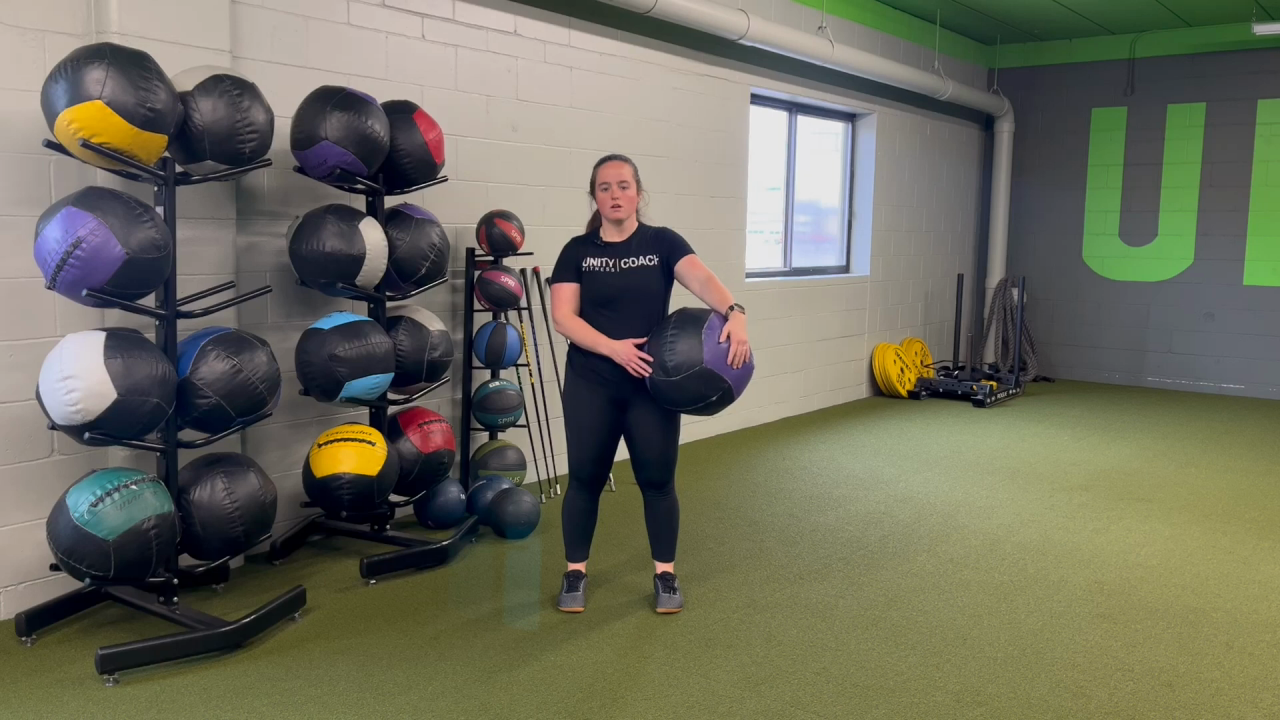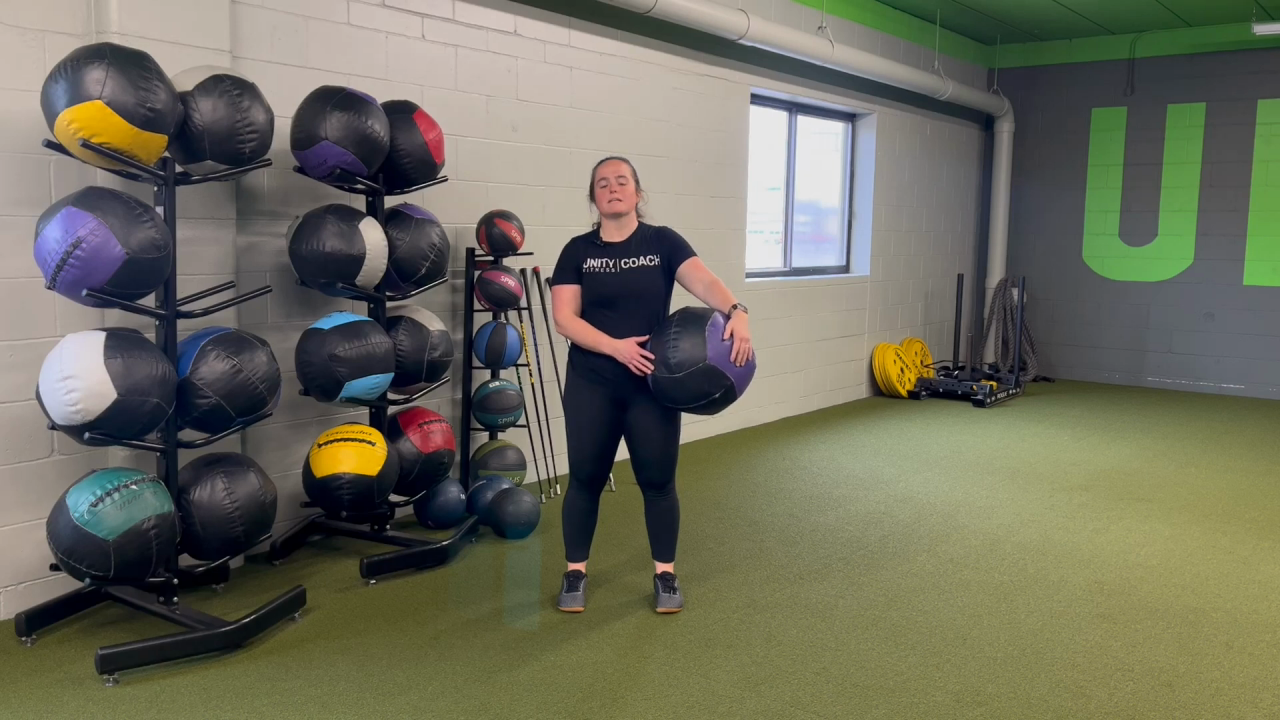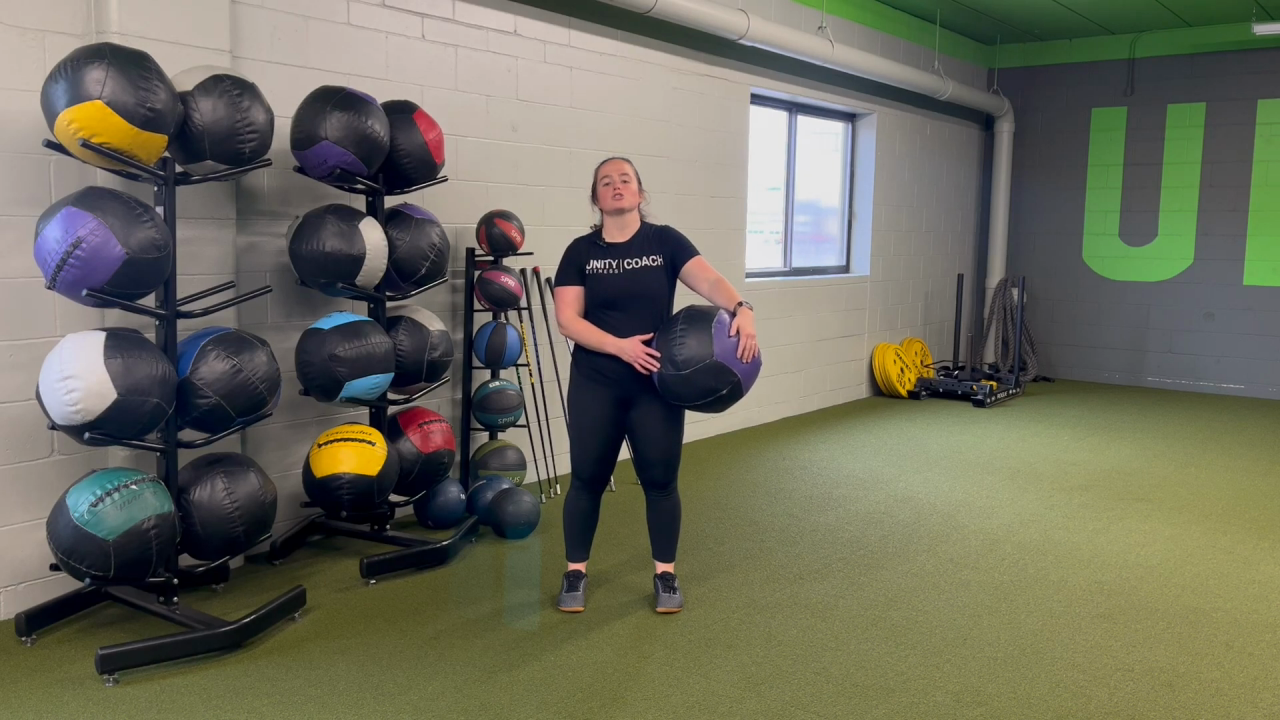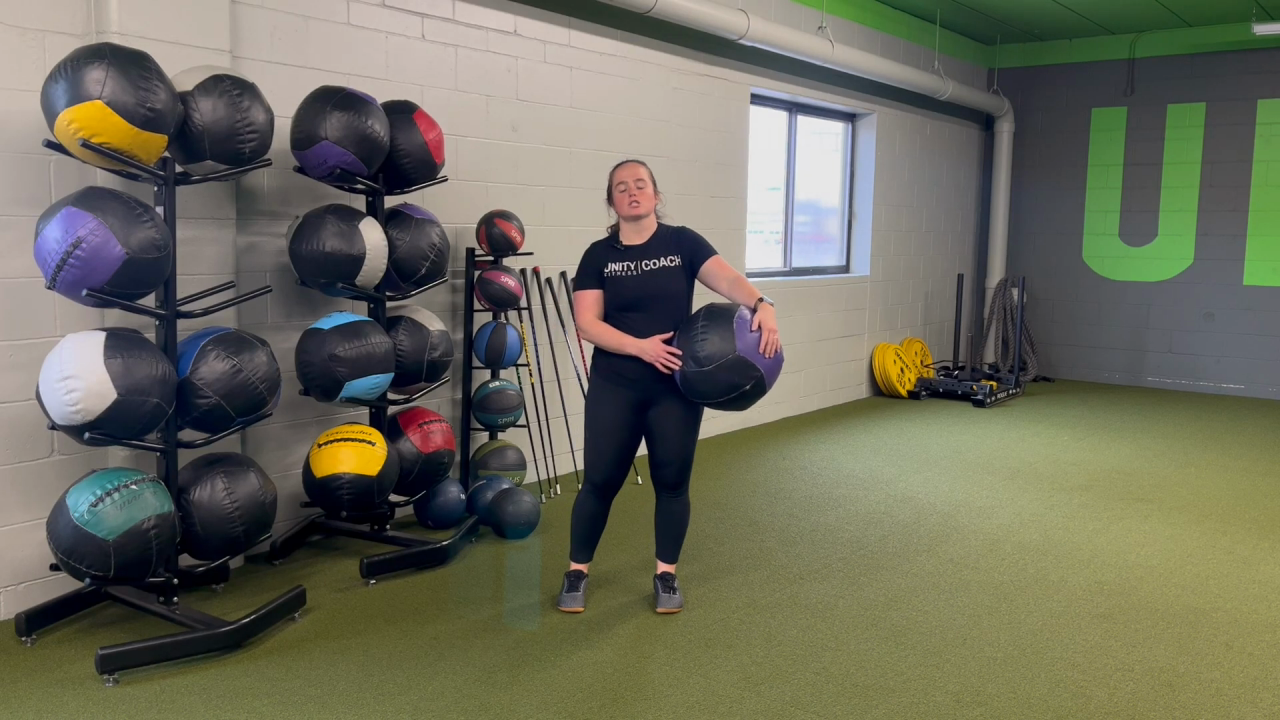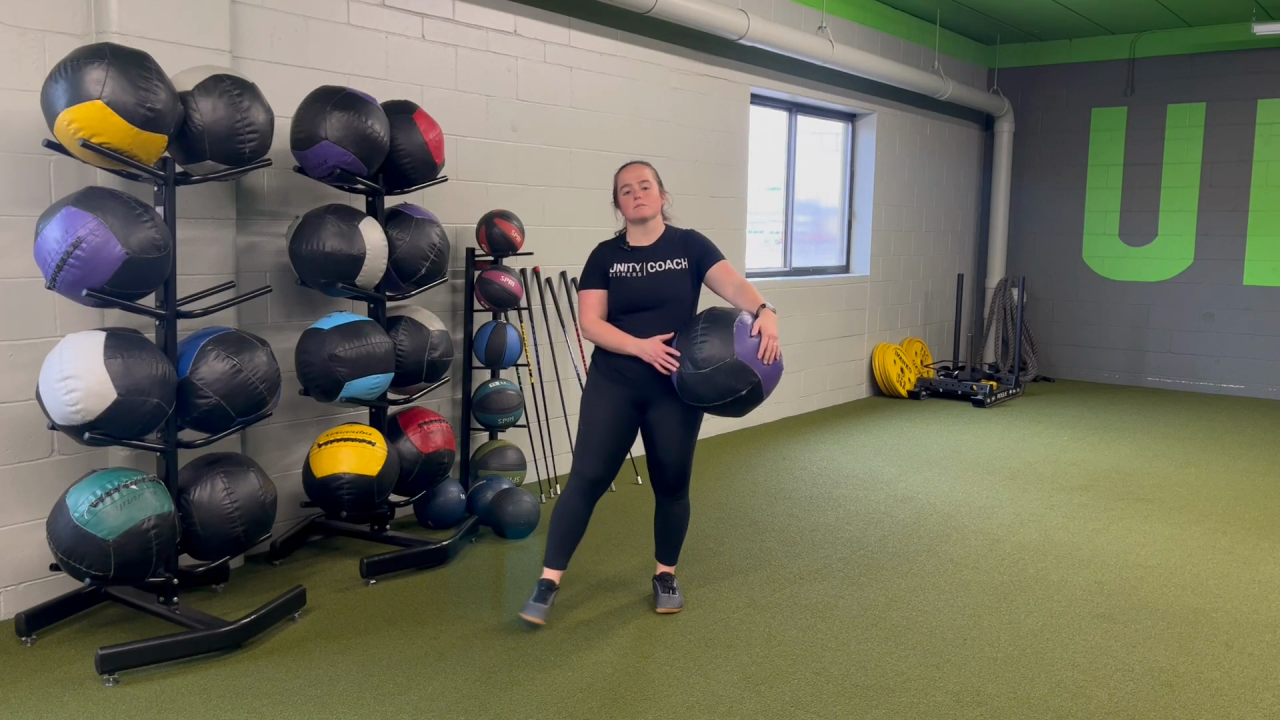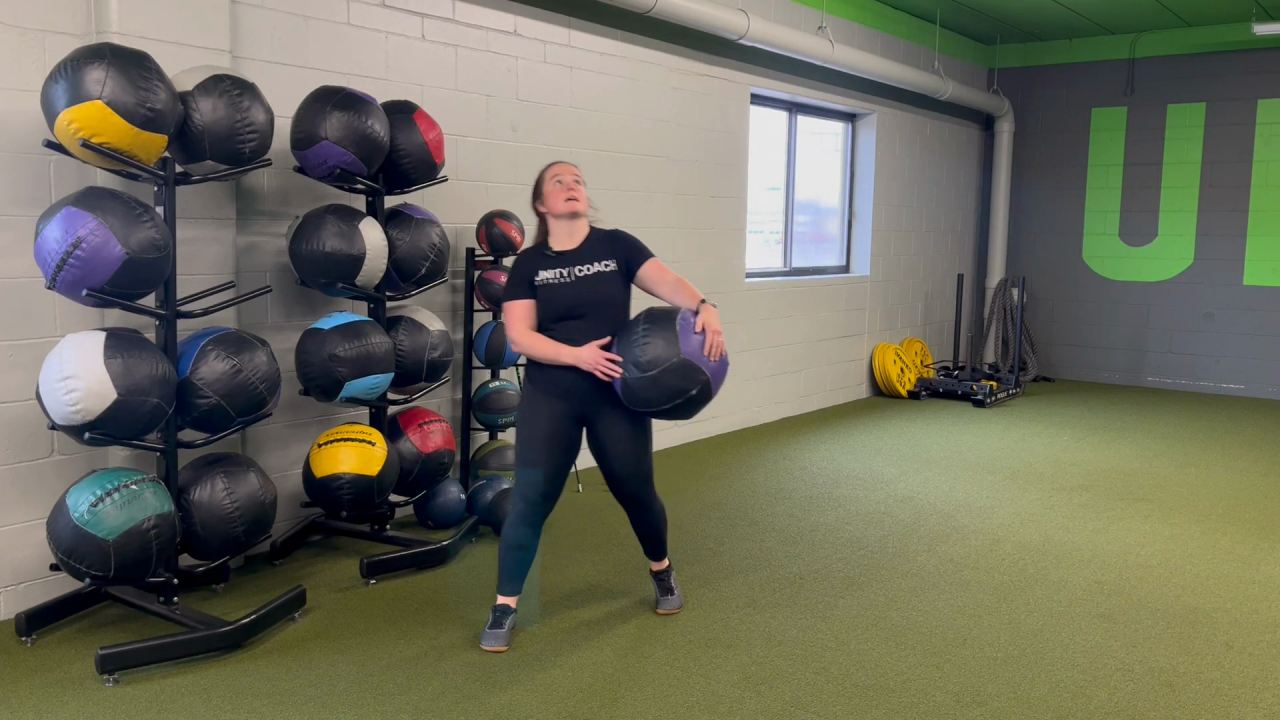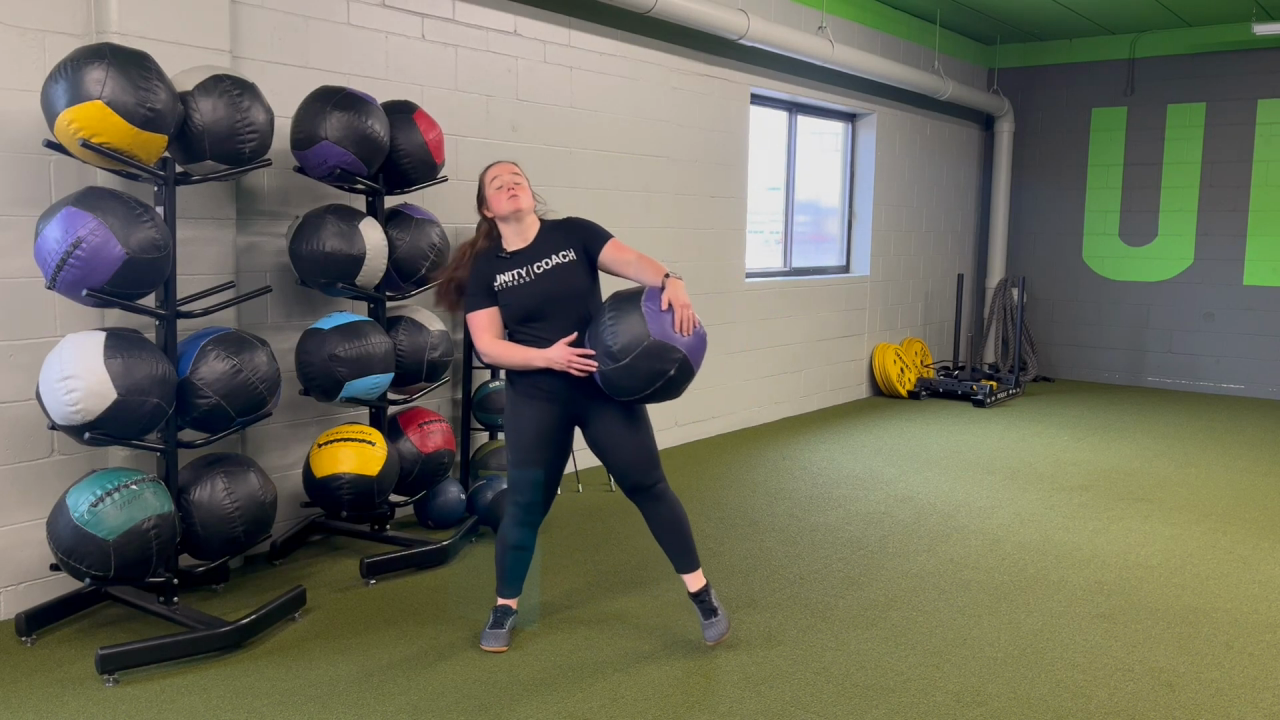
dt=0.5s
person 1, frame 1
left shoulder: (662, 242)
right shoulder: (577, 251)
left elbow: (701, 279)
right elbow: (563, 318)
left wrist: (733, 313)
right wrist: (613, 347)
left hip: (653, 385)
right hip: (591, 386)
left knee: (658, 480)
right knee: (585, 479)
left ankle: (665, 574)
right ankle: (575, 572)
person 1, frame 2
left shoulder: (662, 242)
right shoulder: (578, 251)
left elbow: (704, 281)
right elbow: (565, 319)
left wrist: (736, 313)
right wrist: (615, 347)
left hip: (653, 385)
right hip: (591, 386)
left knee: (658, 480)
right knee: (586, 479)
left ankle: (665, 574)
right ankle: (575, 571)
person 1, frame 3
left shoulder: (665, 241)
right shoulder: (580, 251)
left elbow: (708, 280)
right elbow: (567, 320)
left wrist: (741, 309)
right wrist: (620, 345)
left hip: (657, 384)
right hip: (595, 386)
left knee: (660, 479)
right knee: (588, 479)
left ankle: (665, 574)
right ankle: (575, 572)
person 1, frame 4
left shoulder: (682, 242)
right shoulder: (599, 256)
left elbow: (727, 278)
right elbow: (588, 324)
left wrist: (762, 305)
right wrist: (640, 346)
left hip: (676, 386)
right hip: (614, 387)
left knee: (672, 481)
right knee: (600, 480)
left ankle: (666, 574)
right ankle: (577, 571)
person 1, frame 5
left shoulder: (689, 245)
right shoulder: (605, 256)
left elbow: (731, 283)
right elbow: (590, 323)
left wrist: (763, 311)
right wrist: (640, 346)
left hip: (675, 388)
right hip: (613, 386)
left knee: (672, 484)
right knee: (587, 480)
left ankle: (665, 574)
right ankle: (548, 580)
person 1, frame 6
left shoulder: (616, 246)
right shoulder: (528, 265)
left elbow: (664, 281)
right elbow: (520, 336)
left wrist: (705, 308)
right wrist: (578, 355)
left hip: (617, 394)
right hip: (550, 398)
left knee: (636, 492)
right knee: (531, 500)
left ankle: (661, 570)
right ankle: (505, 606)
person 1, frame 7
left shoulder: (573, 233)
right shoulder: (485, 270)
left elbow: (629, 261)
right elbow: (488, 345)
left wrist: (669, 282)
right wrist: (548, 356)
left hip: (605, 387)
right hip: (535, 400)
left knee: (647, 485)
right knee: (525, 504)
left ankle: (701, 591)
right ankle: (505, 607)
